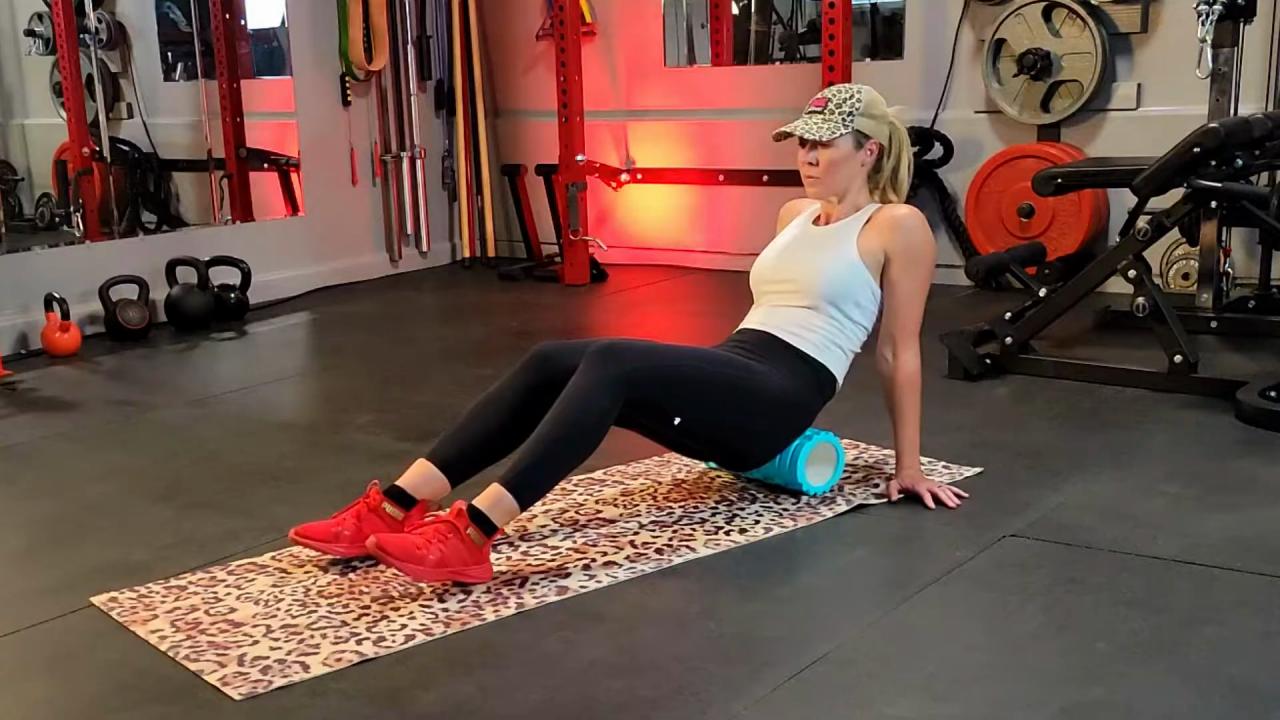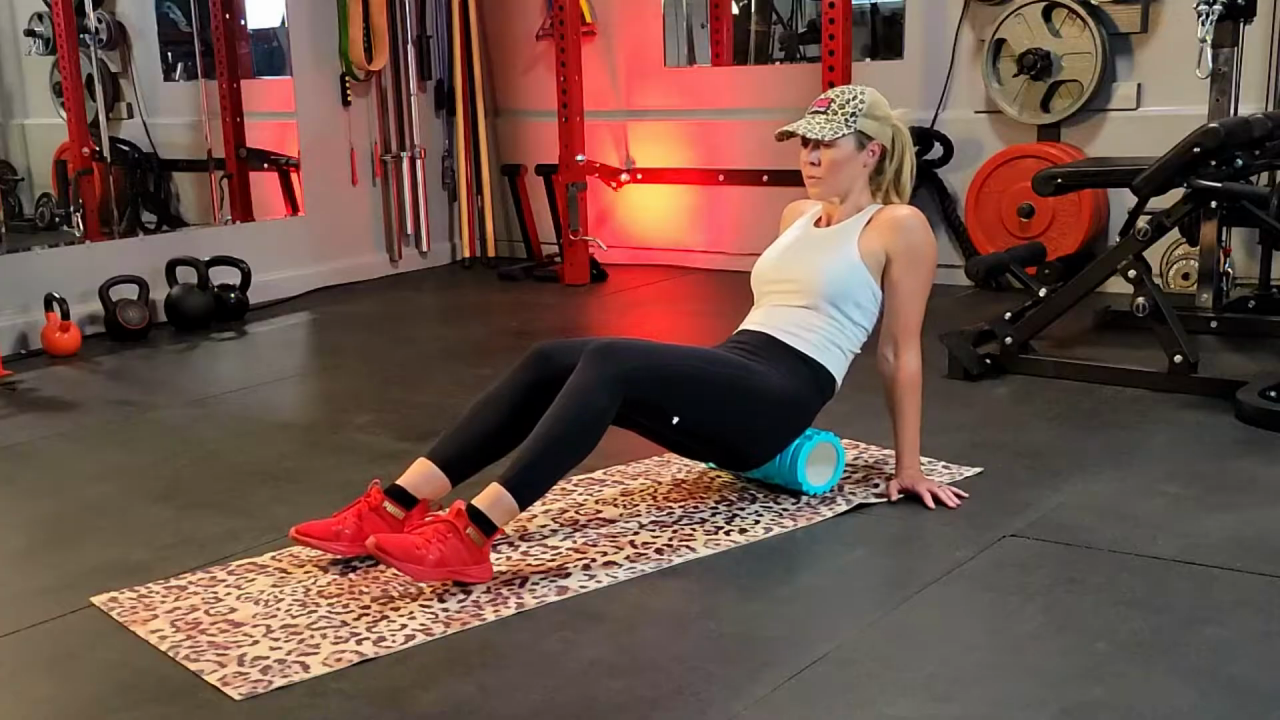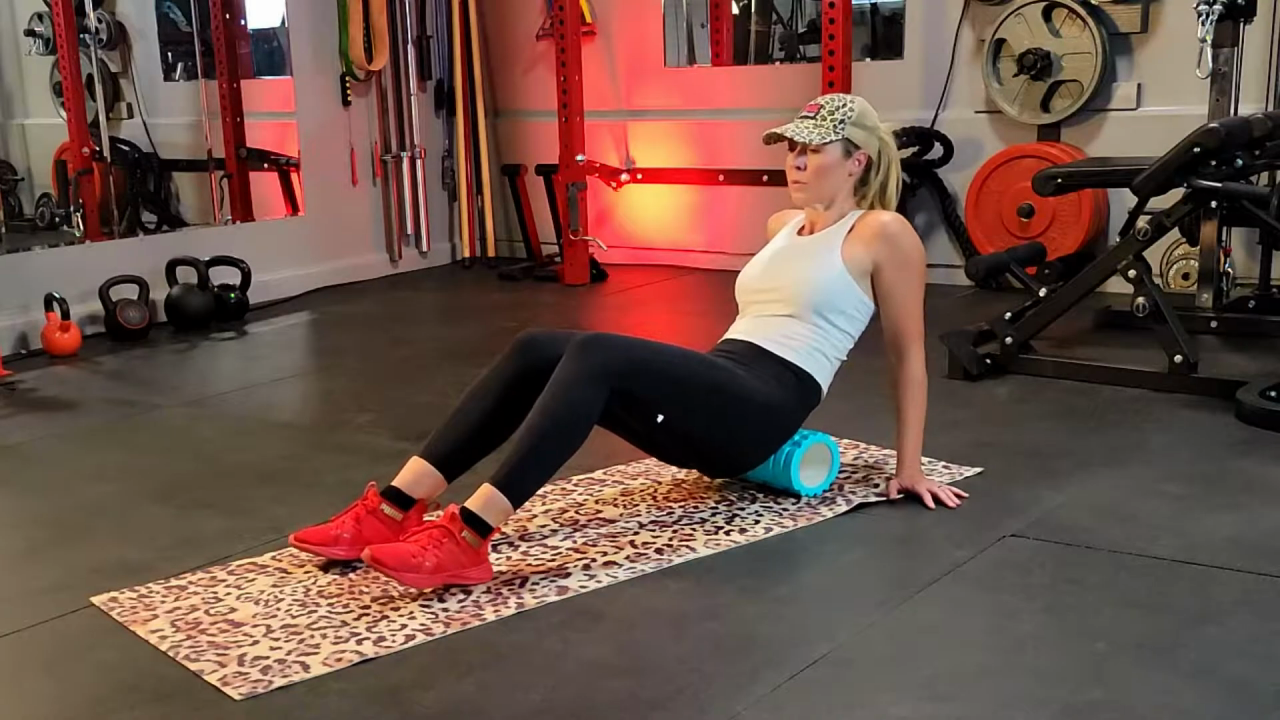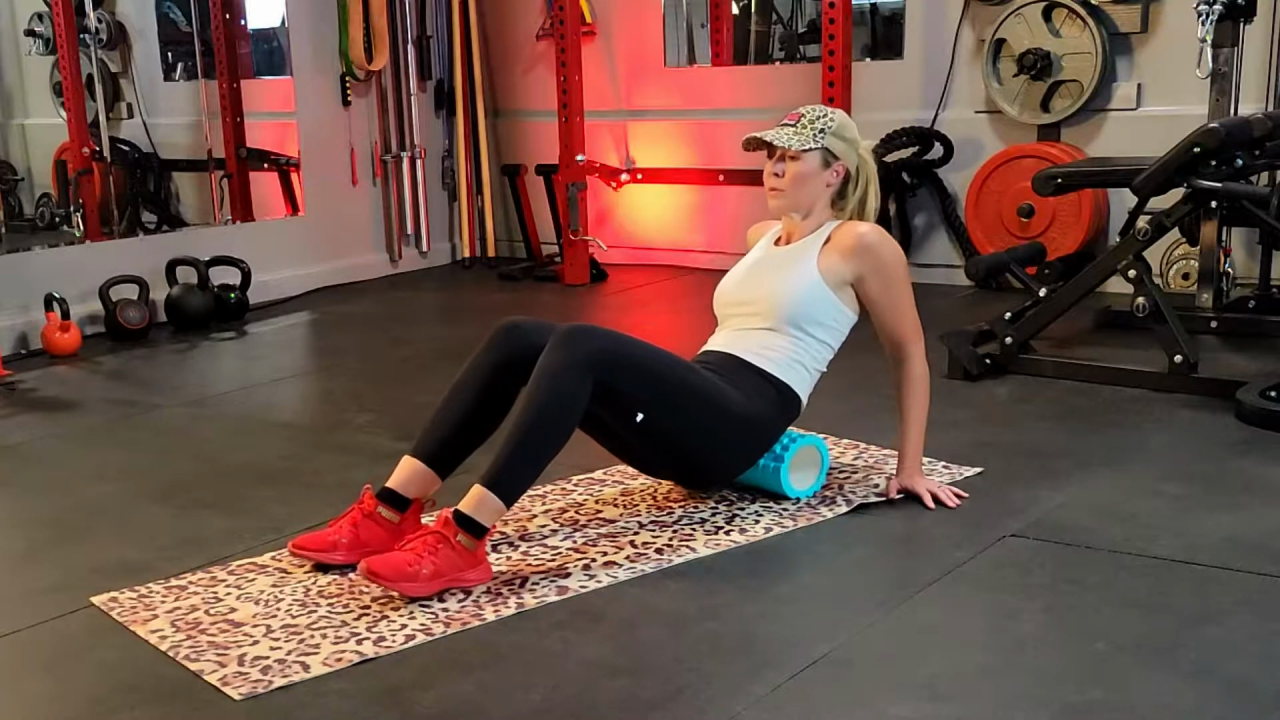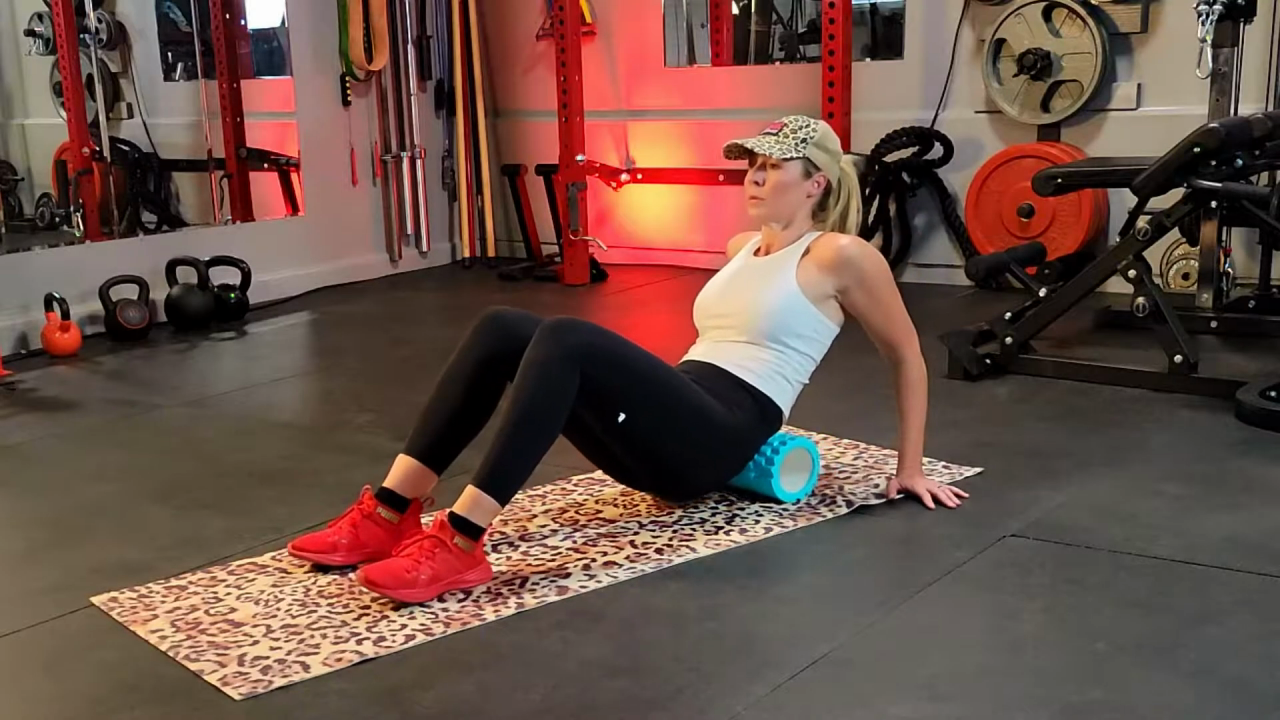
dt=0.3s
person 1, frame 1
left shoulder: (899, 226)
right shoulder: (795, 214)
left elbow: (900, 352)
left wrist: (909, 466)
left hip: (776, 400)
right hip: (727, 377)
left knee: (612, 363)
right knee: (549, 365)
left ankle: (470, 535)
right ankle: (392, 509)
person 1, frame 2
left shoulder: (900, 227)
right shoulder: (798, 216)
left elbow: (901, 354)
left wrist: (909, 467)
left hip: (776, 400)
right hip: (727, 375)
left knee: (610, 365)
right knee: (547, 363)
left ankle: (471, 535)
right ankle: (395, 509)
person 1, frame 3
left shoulder: (883, 233)
right shoulder: (783, 226)
left elbow: (909, 355)
left wrist: (910, 466)
left hip: (761, 411)
right hip: (711, 392)
left knee: (597, 354)
right knee: (535, 349)
left ankle: (468, 537)
right ankle: (393, 511)
person 1, frame 4
left shoulder: (861, 244)
right shoulder: (761, 237)
left elbow: (910, 355)
left wrist: (910, 467)
left hip: (740, 423)
right hip: (690, 405)
left knee: (579, 345)
right knee: (515, 339)
left ankle: (462, 541)
right ankle: (390, 512)
person 1, frame 5
left shoulder: (841, 256)
right shoulder: (742, 248)
left elbow: (906, 354)
left wrist: (911, 467)
left hip: (718, 438)
right hip: (664, 428)
left knee: (566, 338)
right knee: (500, 330)
left ankle: (460, 544)
right ankle: (389, 513)
